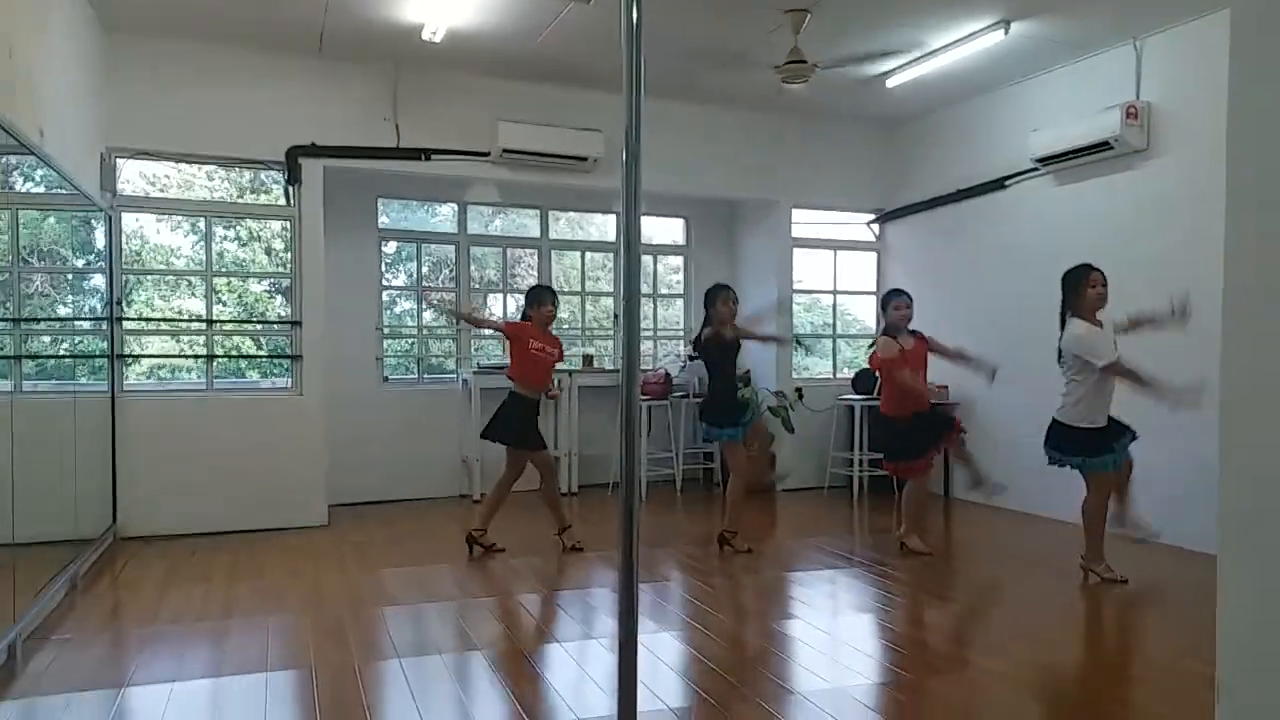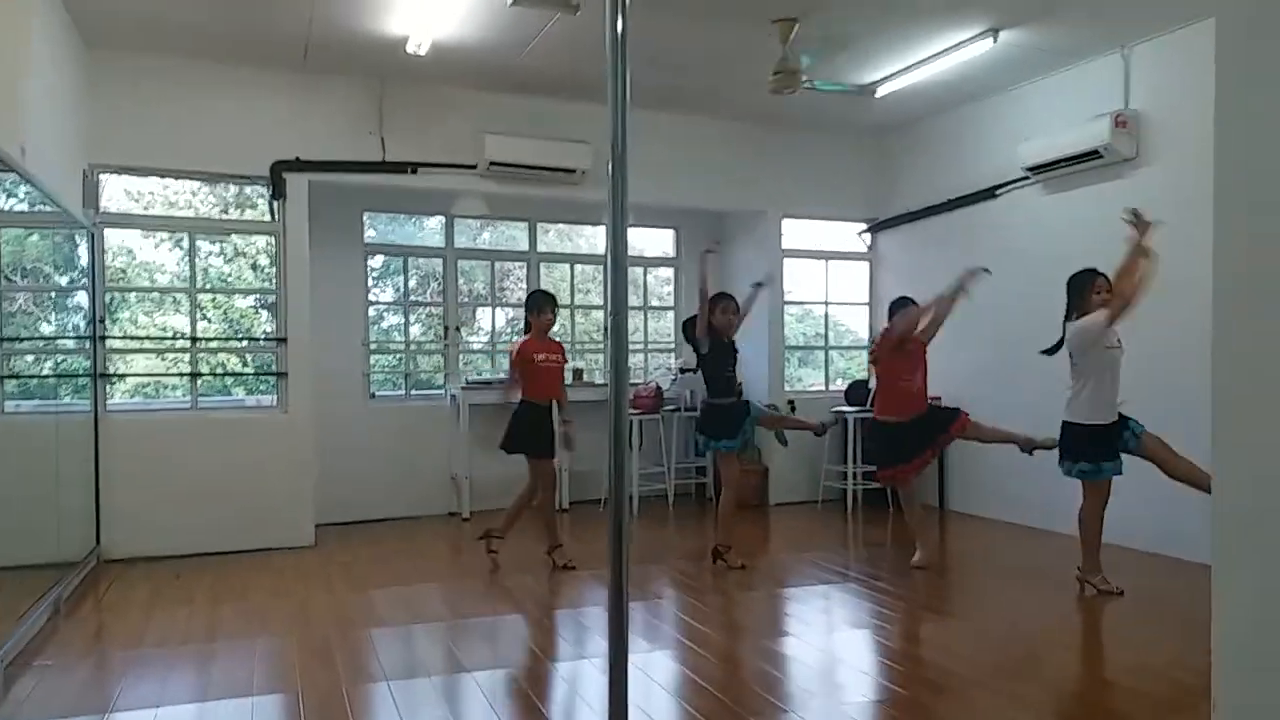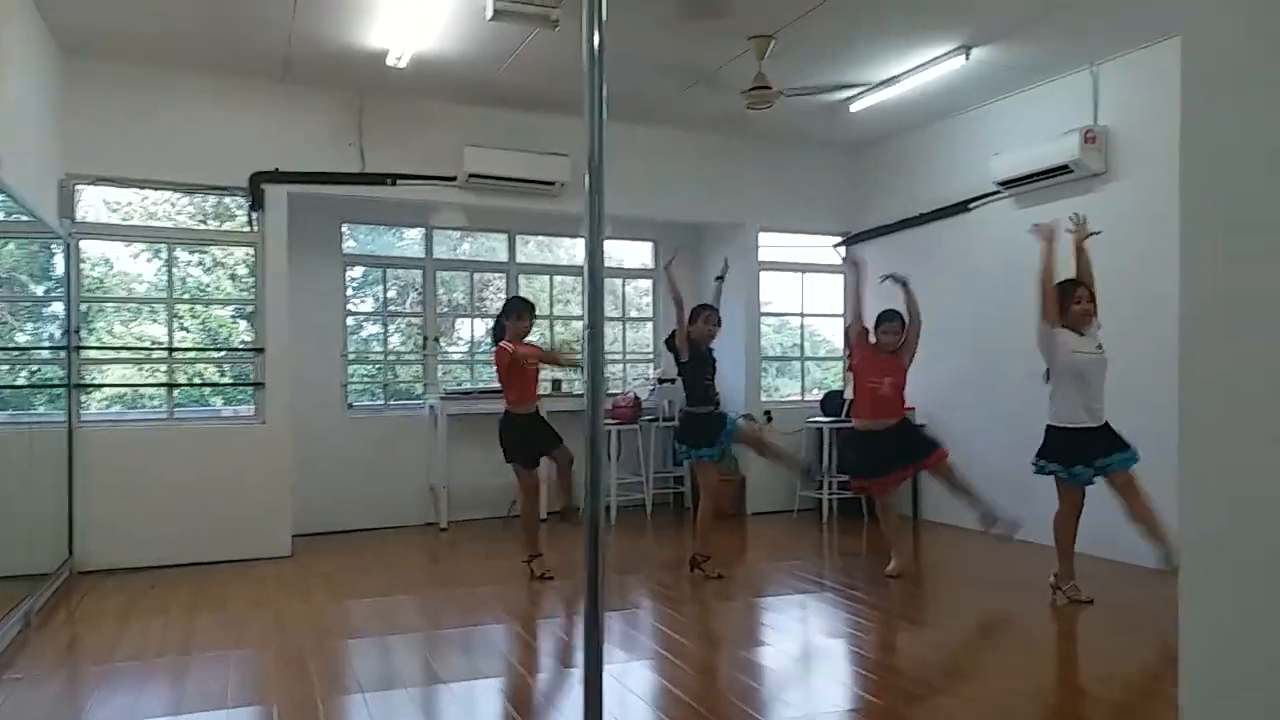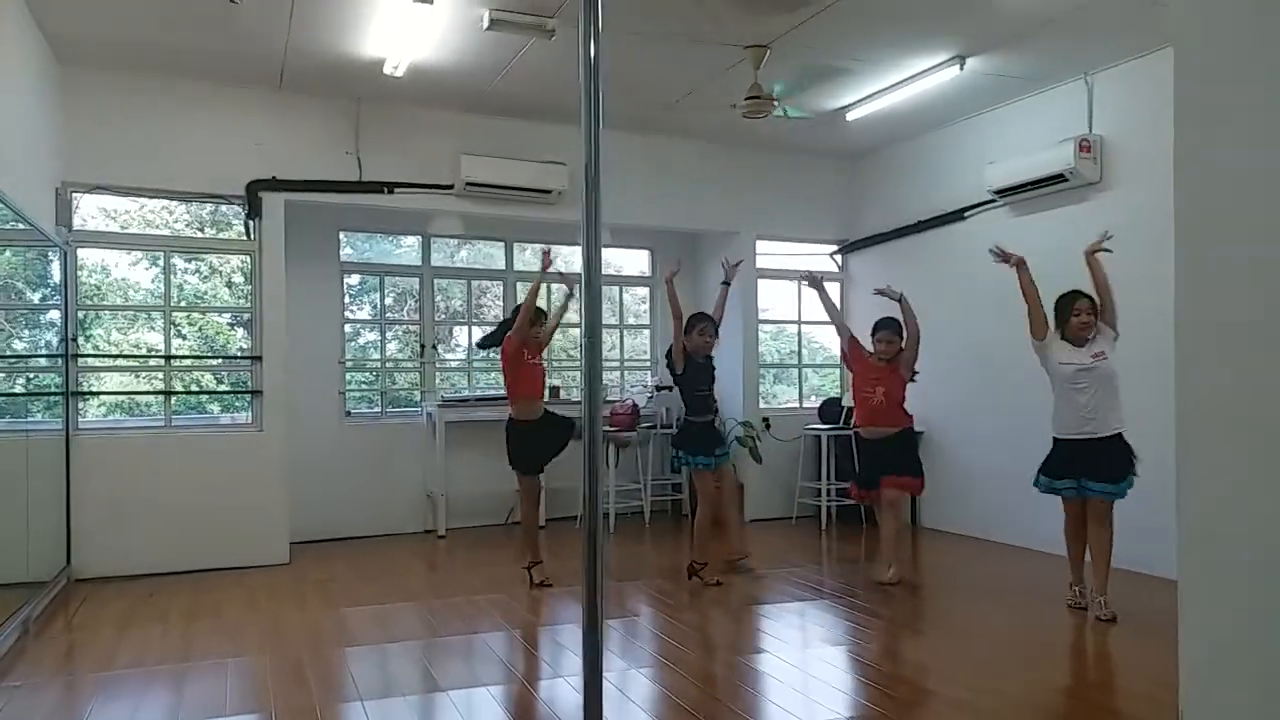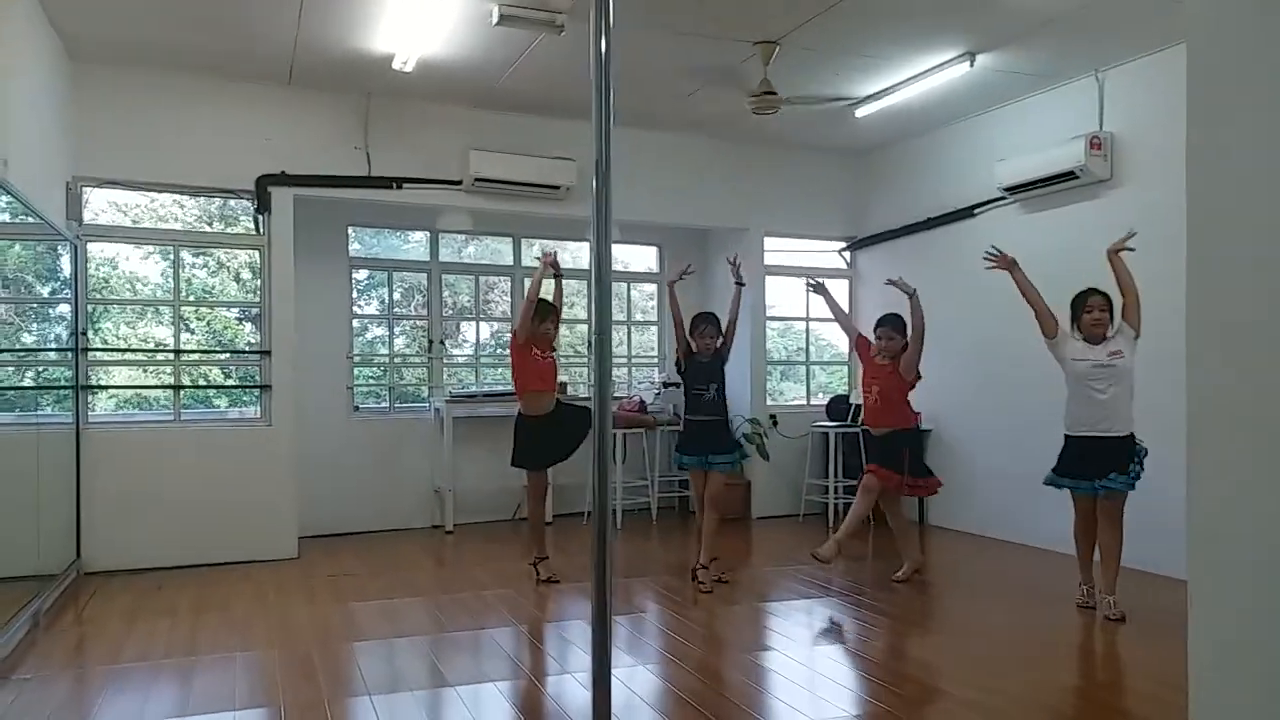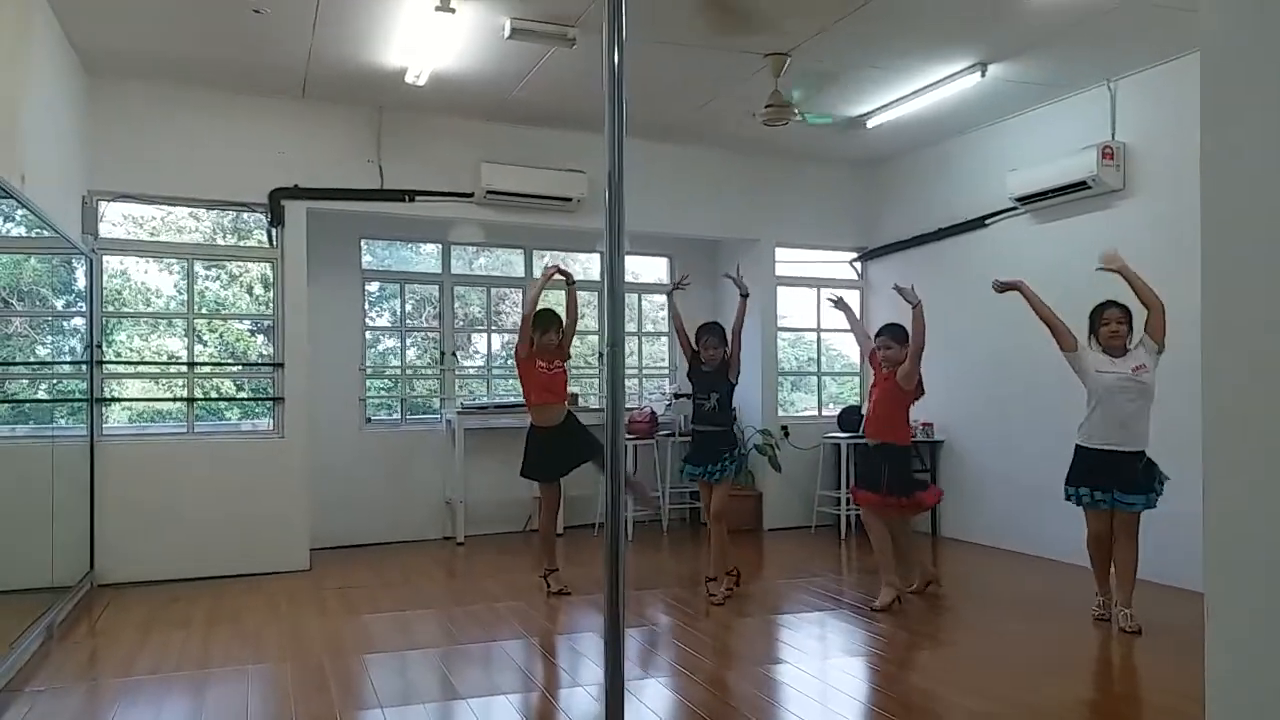
dt=0.2s
person 1, frame 1
left shoulder: (1099, 325)
right shoulder: (1079, 333)
left elbow: (1130, 323)
right elbow: (1121, 370)
left wrist: (1167, 317)
right wrist: (1164, 391)
left hip: (1097, 420)
right hip: (1076, 425)
left knee: (1122, 463)
right knee: (1100, 485)
left ankle: (1122, 514)
right ankle: (1094, 560)
person 1, frame 2
left shoulder: (1103, 325)
right shoulder: (1081, 330)
left elbow: (1120, 287)
right elbow: (1124, 300)
left wrist: (1138, 239)
right wrist: (1144, 257)
left hip: (1110, 421)
right hip: (1084, 428)
left knee: (1160, 452)
right knee: (1096, 495)
left ankle: (1218, 486)
right ankle: (1091, 571)
person 1, frame 3
left shoulder: (1089, 334)
right shoulder: (1053, 338)
left elbow: (1088, 284)
right elbow: (1048, 292)
left wrist: (1080, 244)
right wrist: (1049, 244)
left hip: (1098, 431)
right hip: (1065, 434)
left knee: (1129, 490)
right knee: (1071, 504)
left ankle: (1168, 552)
right ankle: (1065, 577)
person 1, frame 4
left shoulder: (1105, 343)
right shoulder: (1052, 351)
left elbow: (1106, 299)
right elbow: (1034, 307)
left wrist: (1091, 257)
right wrist: (1020, 268)
left hip: (1107, 443)
right hip: (1068, 446)
left knee: (1100, 518)
right knee: (1075, 518)
left ankle: (1099, 594)
right ankle: (1076, 584)
person 1, frame 5
left shoulder: (1124, 342)
right shoulder: (1066, 348)
left elbow: (1132, 296)
right elbow: (1038, 306)
left wrist: (1115, 256)
right wrist: (1013, 269)
left hip: (1118, 443)
right hip: (1080, 443)
left knee: (1110, 516)
right knee: (1085, 516)
left ankle: (1107, 593)
right ankle: (1086, 582)
person 1, frame 6
left shoulder: (1146, 354)
right shoulder: (1087, 361)
left elbow: (1156, 306)
right elbow: (1053, 322)
left wrist: (1124, 269)
right wrist: (1021, 288)
left hip: (1132, 458)
right hip: (1093, 456)
left knee: (1126, 530)
right knee: (1098, 531)
left ankle: (1124, 605)
right ankle: (1103, 594)
person 2, frame 1
left shoulder: (728, 335)
right shoulder: (710, 335)
left elbow: (751, 335)
right elbow: (734, 332)
left wrist: (783, 339)
left hip: (732, 401)
right hip: (719, 407)
left knee: (759, 434)
right knee: (740, 470)
right ankle: (728, 532)
person 2, frame 2
left shoulder: (728, 340)
right shoulder: (704, 341)
left elbow: (742, 311)
right elbow: (704, 299)
left wrist: (758, 288)
right wrist: (704, 262)
left hip: (737, 408)
right hip: (718, 414)
left knee: (777, 419)
right knee: (732, 482)
left ankle: (817, 426)
right ankle: (722, 547)
person 2, frame 3
left shoulder: (706, 350)
right shoulder: (684, 350)
left elbow: (713, 309)
right elbow: (679, 308)
left wrist: (721, 279)
right wrist: (669, 272)
left hip: (715, 419)
right hip: (697, 424)
left knee: (758, 440)
right knee: (709, 492)
left ankle: (801, 467)
right ankle: (700, 556)
person 2, frame 4
left shoulder: (707, 358)
right shoulder: (680, 360)
left elbow: (718, 317)
right elbow: (677, 319)
left wrist: (727, 282)
right wrist: (669, 282)
left hip: (712, 432)
right hip: (693, 434)
left knee: (729, 491)
right knee: (707, 500)
left ankle: (736, 553)
right ankle: (698, 563)
person 2, frame 5
left shoulder: (721, 358)
right shoulder: (685, 360)
left elbow: (733, 321)
right elbow: (677, 321)
left wrist: (738, 283)
right wrist: (672, 286)
left hip: (719, 434)
right hip: (693, 434)
left knee: (711, 502)
right knee: (701, 503)
left ankle: (703, 564)
right ankle: (705, 563)
person 2, frame 6
left shoulder: (730, 370)
right shoulder: (695, 368)
left elbow: (737, 331)
right elbow: (679, 329)
left wrist: (743, 296)
right wrist: (671, 296)
left hip: (724, 445)
right hip: (700, 445)
left knee: (716, 511)
right knee: (713, 513)
left ankle: (718, 575)
right ankle: (727, 571)
person 3, frame 1
left shoulder: (555, 343)
right shoulder: (520, 331)
right elbow: (483, 323)
left wrist: (553, 390)
right wrist: (451, 312)
left hip: (530, 409)
right hip: (517, 408)
left knee: (512, 473)
right knee: (547, 468)
left ankle: (479, 531)
right ankle: (563, 529)
person 3, frame 2
left shoulder: (558, 348)
right shoulder: (525, 347)
right elbow: (512, 384)
left wrist: (565, 422)
left hip: (542, 418)
right hip: (528, 417)
left knee: (537, 484)
right knee: (547, 481)
left ankle: (497, 532)
right ankle: (554, 547)
person 3, frame 3
left shoulder: (531, 349)
right shoulder: (504, 349)
left elbow: (552, 357)
right elbow: (526, 357)
right wrist: (568, 361)
left hip: (535, 419)
right hip: (516, 423)
left knee: (565, 460)
right knee: (530, 489)
left ankle: (568, 506)
right ankle: (534, 556)
person 3, frame 4
left shoulder: (536, 350)
right shoulder: (511, 348)
left elbow: (553, 324)
right elbow: (526, 310)
left wrist: (568, 294)
right wrist: (543, 271)
left hip: (545, 421)
right hip: (522, 428)
left knee: (579, 430)
right knee: (530, 496)
right ankle: (533, 563)
person 3, frame 5
left shoulder: (548, 345)
right shoulder: (521, 345)
left elbow: (556, 310)
right elbow: (531, 303)
left wrist: (557, 277)
right wrist: (542, 268)
left hip: (556, 413)
right hip: (532, 423)
right knee: (537, 493)
right ankle: (540, 559)
person 3, frame 6
left shoulder: (561, 355)
right shoulder: (527, 358)
left elbow: (572, 320)
right elbow: (527, 317)
left wrist: (570, 285)
right wrist: (543, 280)
left hip: (570, 427)
right hip: (544, 436)
right knee: (550, 504)
left ankle: (649, 501)
right ankle: (550, 571)
person 4, frame 1
left shoulder: (917, 338)
right shoulder: (885, 345)
left elbow: (951, 352)
right elbow: (909, 380)
left wrist: (980, 365)
right wrist: (929, 393)
left hip: (924, 412)
right hip: (897, 419)
left knee: (954, 436)
right knee: (917, 476)
left ankle: (977, 478)
right ankle: (909, 533)
person 4, frame 2
left shoulder: (917, 343)
right shoulder: (885, 344)
left elbow: (938, 318)
right elbow: (915, 318)
left wrist: (958, 288)
right wrist: (956, 289)
left hip: (920, 419)
right hip: (888, 430)
left knee: (969, 429)
right knee: (906, 489)
left ankle: (1026, 441)
right ankle: (924, 546)
person 4, frame 3
left shoulder: (901, 357)
right shoulder: (860, 352)
left elbow: (915, 323)
right elbow: (854, 314)
left wrist: (905, 287)
right wrist: (855, 273)
left hip: (896, 431)
right hip: (863, 437)
left knee: (945, 472)
right knee: (881, 499)
left ankle: (989, 514)
right ankle: (896, 557)
person 4, frame 4
left shoulder: (902, 367)
right shoulder: (859, 360)
left elbow: (915, 335)
right elbow: (839, 324)
left wrist: (900, 300)
right wrist: (820, 290)
left hip: (898, 440)
right hip: (867, 442)
left knee: (892, 499)
right knee: (879, 504)
left ankle: (887, 564)
right ankle: (894, 565)
person 4, frame 5
left shoulder: (905, 364)
right shoulder: (869, 357)
left elbow: (919, 334)
right elbow: (847, 325)
left wrist: (911, 296)
right wrist: (825, 295)
left hip: (900, 440)
right hip: (877, 440)
left knee: (868, 488)
right knee: (889, 503)
left ankle: (834, 544)
right ankle: (913, 559)
person 4, frame 6
left shoulder: (906, 375)
right shoulder: (880, 368)
left elbow: (919, 345)
right elbow: (863, 340)
left wrist: (916, 305)
right wrist: (848, 311)
left hip: (893, 453)
right hip: (877, 452)
left knee: (873, 516)
right knee: (891, 520)
left ankle: (890, 586)
right ankle: (925, 571)
